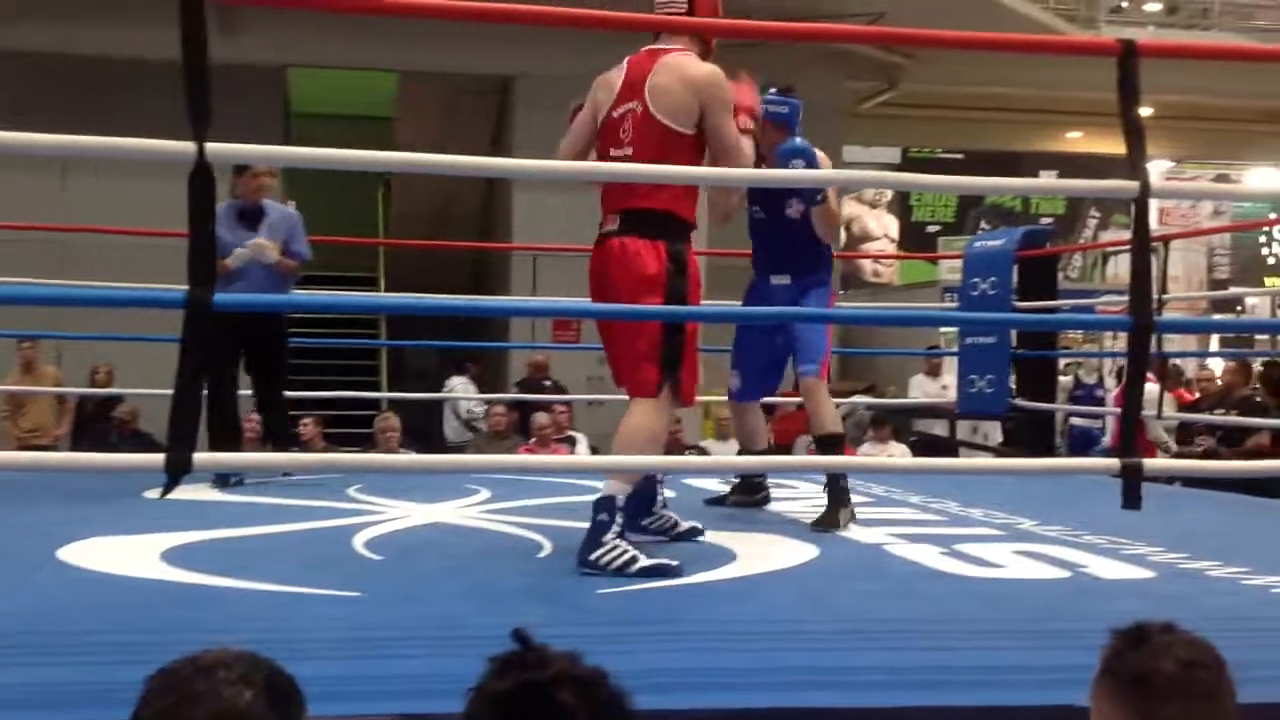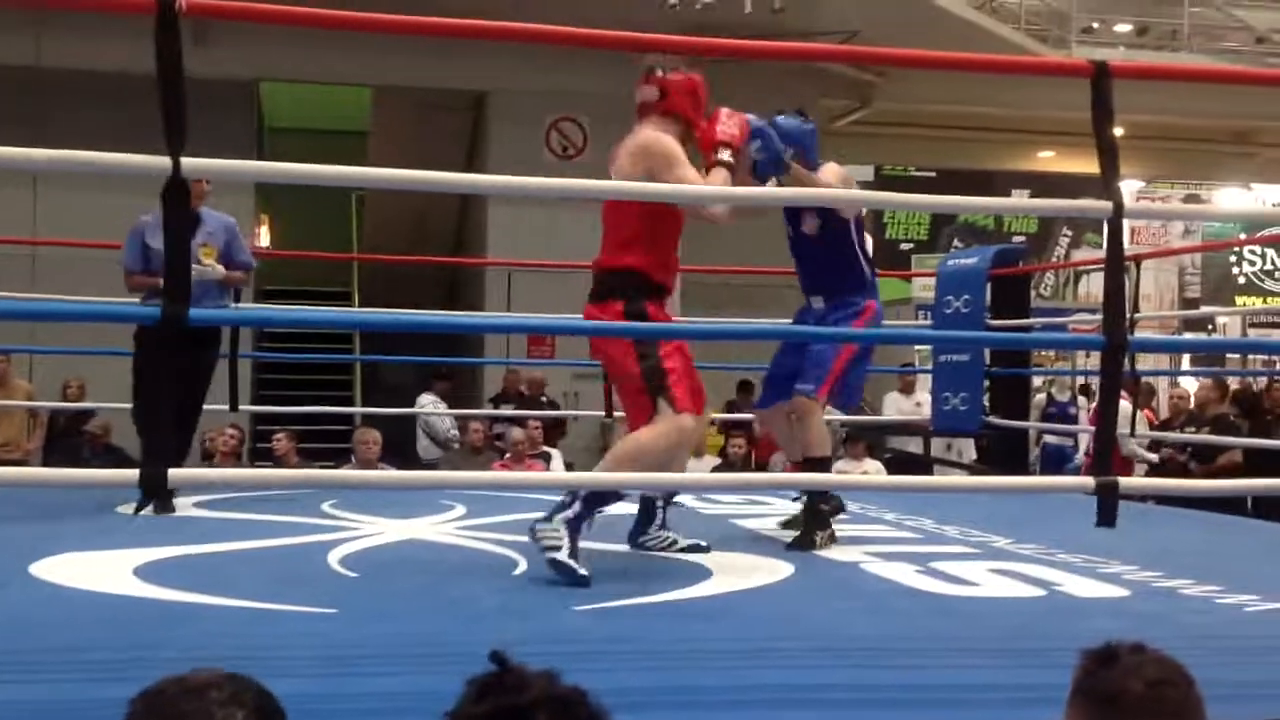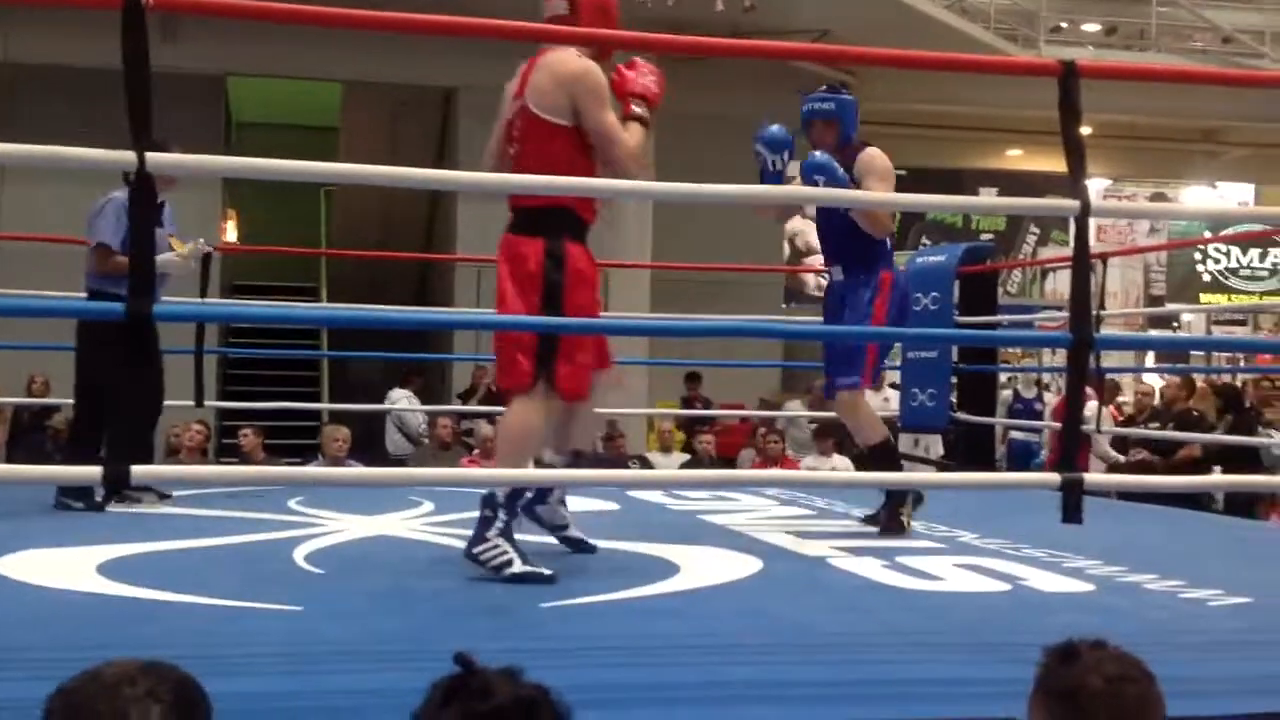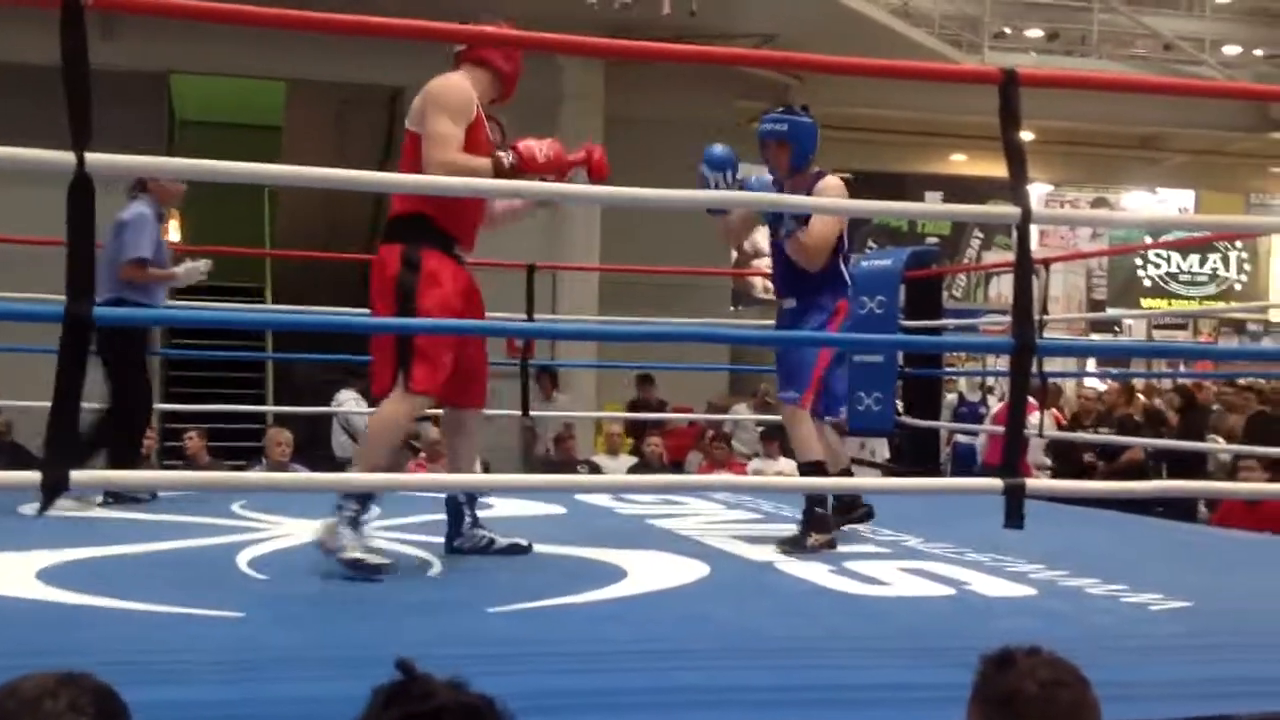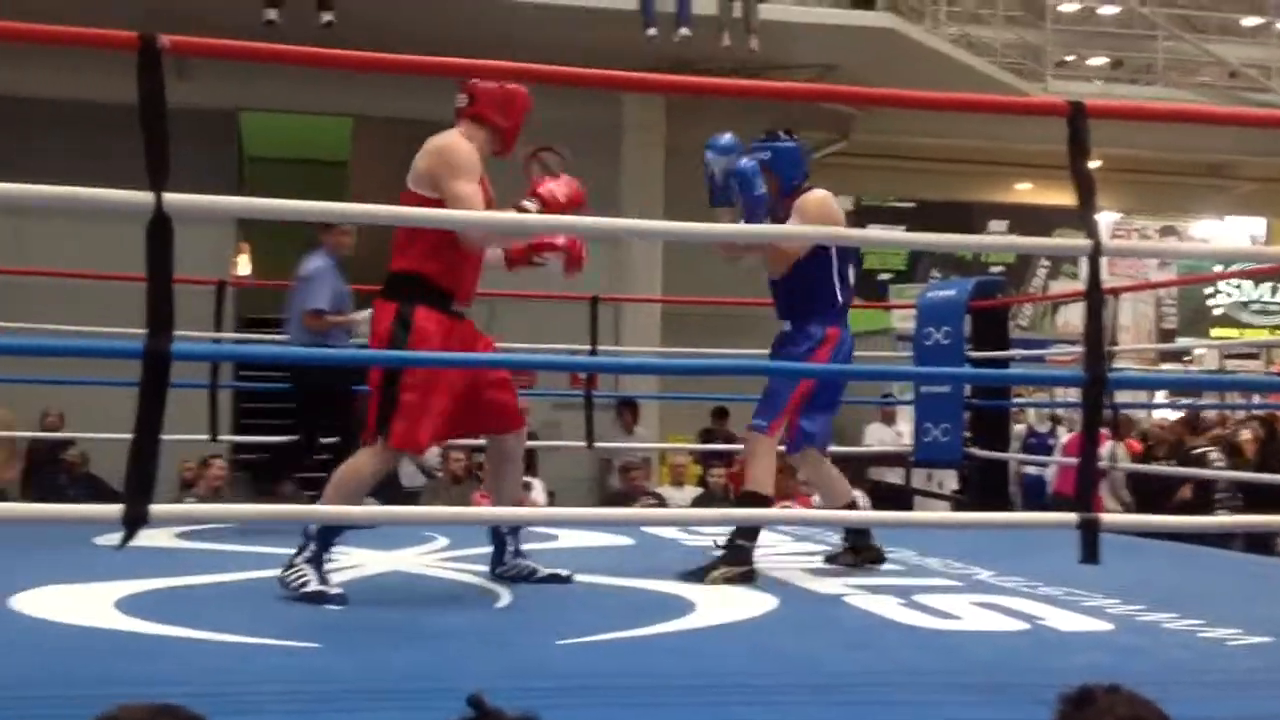
dt=0.5s
person 1, frame 1
left shoulder: (612, 76)
right shoulder: (701, 76)
left elbow: (565, 159)
right elbow: (734, 173)
right wrist: (744, 120)
left hip: (610, 243)
right hip: (655, 250)
left knee: (652, 385)
right knee: (661, 393)
left ankle: (645, 505)
right ankle: (604, 534)
person 1, frame 2
left shoulder: (639, 149)
right shoulder: (653, 145)
right elbow: (714, 207)
right wrist: (727, 151)
left hip: (636, 306)
right hip: (627, 308)
left knee: (673, 420)
right knee: (677, 424)
left ankle: (652, 522)
right ankle: (565, 516)
person 1, frame 3
left shoulder: (532, 72)
right shoulder: (579, 70)
left elbow: (495, 164)
right elbow: (627, 167)
right wrist: (639, 105)
left hip: (546, 242)
right hip: (550, 246)
left knee: (585, 376)
right knee: (545, 387)
left ankle: (546, 494)
right ankle: (491, 529)
person 1, frame 4
left shoulder: (472, 115)
right shoulder: (452, 89)
left elbow: (486, 207)
right elbow: (438, 172)
left wrist: (554, 176)
right wrist: (513, 162)
left hip: (446, 265)
right hip: (418, 259)
left knee: (467, 396)
right knee: (413, 390)
left ankle: (461, 524)
right ankle: (348, 520)
person 1, frame 5
left shoulder: (463, 160)
right shoulder: (454, 149)
left elbow: (481, 249)
right elbow: (479, 236)
left wrist: (544, 245)
right wrist: (542, 203)
left hip: (449, 319)
right hip: (415, 317)
left knee: (507, 429)
right knee: (389, 443)
left ankle: (508, 553)
right ankle: (306, 558)
person 2, frame 1
left shoulder: (812, 159)
left elbow: (830, 233)
left wrist: (814, 189)
left hip: (811, 287)
right hip: (765, 288)
left knee: (811, 380)
right knee: (744, 393)
left ankle: (839, 496)
right ankle: (752, 483)
person 2, frame 2
left shoulder: (830, 174)
right shoulder: (780, 183)
left elbow: (820, 192)
left wrist: (781, 162)
right wrist: (759, 166)
left hip: (853, 308)
right hip: (816, 309)
left knee: (806, 401)
right knee: (770, 409)
left ankle: (820, 518)
right ankle: (821, 497)
person 2, frame 3
left shoulder: (870, 160)
right shoulder: (815, 165)
left elbow: (882, 225)
right elbow: (777, 214)
left wrist: (841, 189)
right wrist: (772, 176)
left hip: (874, 286)
right hip: (841, 287)
left knee: (851, 393)
right knee: (843, 398)
left ankle: (901, 492)
right ankle: (894, 494)
person 2, frame 4
left shoulder: (828, 188)
right shoulder: (771, 187)
left elbow: (813, 258)
right elbow: (732, 237)
left wrist: (781, 221)
left hip: (826, 311)
right hip: (793, 312)
left knee: (796, 408)
right knee: (813, 412)
left ankle: (817, 522)
right ankle: (851, 500)
person 2, frame 5
left shoulder: (816, 203)
right shoulder: (779, 207)
left elbow: (776, 265)
right elbow: (731, 249)
left wrist: (754, 205)
right wrist: (721, 191)
left hip: (821, 337)
right hip: (801, 338)
left knee: (761, 435)
right knee: (804, 449)
left ankle: (738, 555)
right ankle: (862, 542)
person 3, frame 1
left shoulder: (287, 218)
right shoulder: (217, 217)
left elbow: (294, 270)
left wrist: (272, 258)
right wrist: (232, 262)
left hip: (267, 315)
right hip: (224, 313)
left knee: (270, 387)
right knee: (221, 389)
left ankle: (281, 454)
person 3, frame 2
left shoulder: (224, 225)
right shoulder: (146, 226)
left elbow: (243, 278)
right elbow: (132, 281)
left wrist: (218, 273)
right wrist: (165, 282)
left hip: (203, 328)
right hip: (158, 326)
left knee: (185, 407)
right knee: (151, 406)
left ankle: (161, 486)
right ankle: (159, 483)
person 3, frame 3
left shoulder: (163, 211)
right shoulder: (118, 204)
right elbow: (103, 262)
left wrist: (183, 257)
right wrist: (157, 262)
left knee: (147, 396)
right knee: (98, 400)
left ankle: (130, 480)
right ankle: (73, 487)
person 3, frame 4
left shoulder: (147, 215)
right shoulder: (140, 215)
right elbow: (131, 271)
left wrist: (181, 273)
right wrist: (176, 274)
left knee: (136, 405)
right knee: (131, 404)
person 3, frame 5
left shoulder: (322, 266)
right shoulder: (321, 268)
right elbow: (313, 320)
left wrist: (349, 322)
right wrist: (353, 320)
left hip: (307, 361)
left knee: (308, 442)
right knee: (348, 435)
